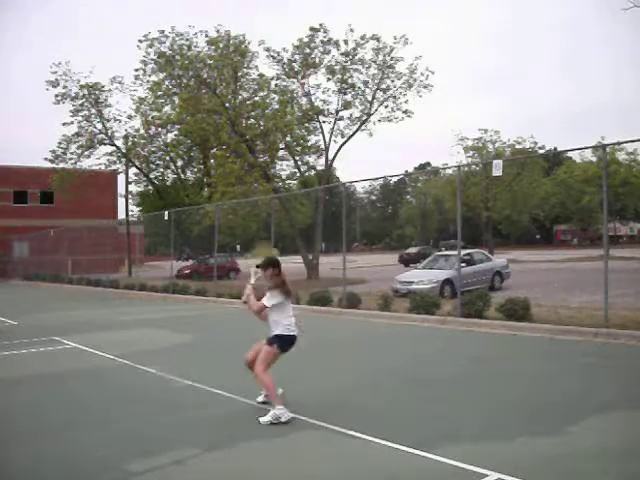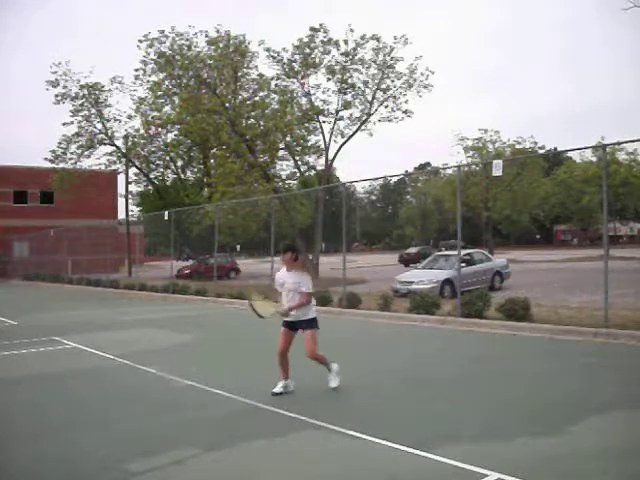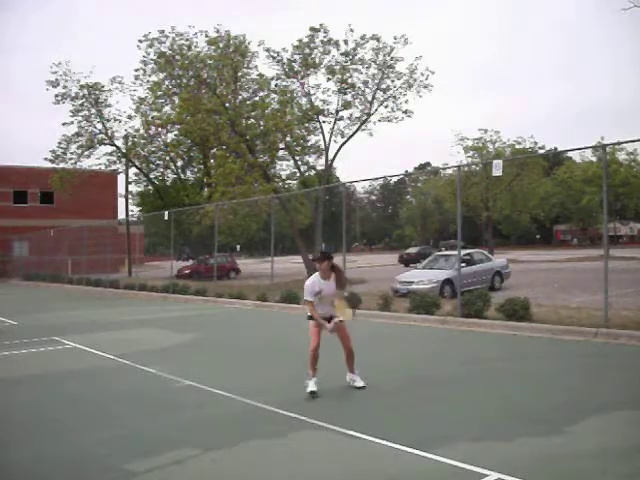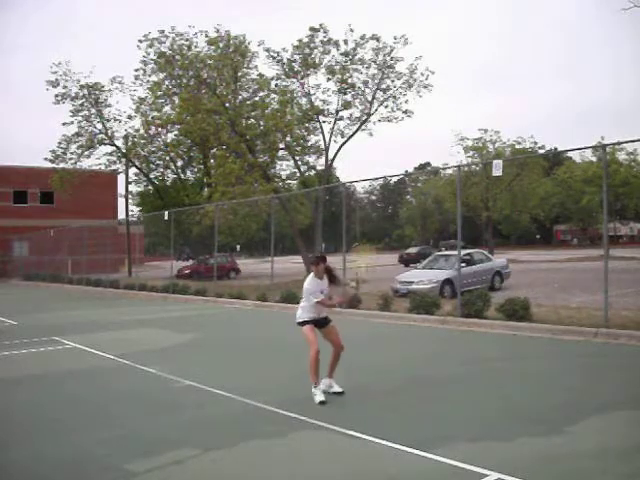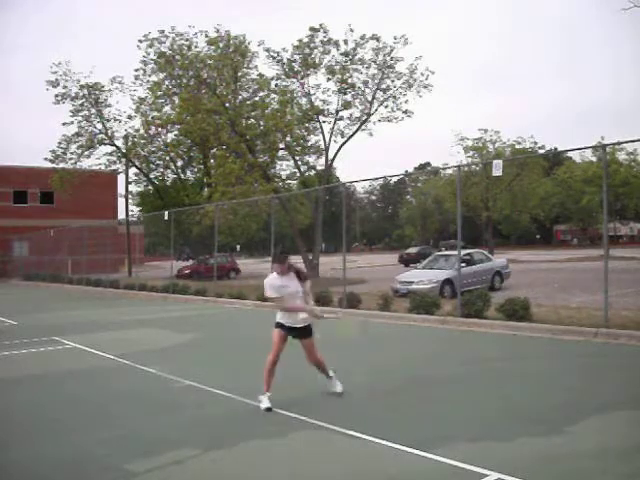
dt=0.4s
person 1, frame 1
left shoulder: (278, 289)
right shoulder: (273, 288)
left elbow: (257, 309)
right elbow: (264, 316)
left wrist: (250, 294)
right wrist: (249, 300)
left hip: (285, 335)
right hip: (276, 333)
left knee: (259, 369)
right knee: (249, 360)
left ankle: (279, 411)
right ankle: (272, 392)
person 1, frame 2
left shoulder: (302, 274)
right shoulder: (279, 275)
left elbow: (307, 299)
left wrist: (289, 308)
right wrist: (282, 308)
left hip: (307, 317)
right hip: (289, 317)
left knee: (311, 353)
right knee: (281, 351)
left ankle: (331, 368)
right ankle: (286, 382)
person 1, frame 3
left shoulder: (338, 279)
right shoulder: (310, 282)
right elbow: (311, 308)
left wrist: (336, 319)
right wrist: (325, 325)
left hip: (333, 315)
right hip: (316, 315)
left knee: (348, 347)
right knee: (314, 346)
left ankle: (352, 376)
right ankle: (312, 380)
person 1, frame 4
left shoulder: (326, 275)
right shoulder: (310, 285)
left elbow: (328, 297)
right elbow: (326, 304)
left hip: (321, 316)
right hip: (306, 318)
left knee: (339, 346)
right knee: (315, 349)
left ankle: (328, 381)
right ankle: (316, 388)
person 1, frame 5
left shoulder: (297, 275)
right shoulder: (270, 281)
left elbow: (307, 294)
right elbow: (281, 306)
left wrist: (310, 309)
right wrist: (305, 308)
left hip: (302, 323)
right hip: (283, 322)
left knee: (314, 360)
right knee: (273, 357)
left ankle: (329, 376)
right ankle: (265, 395)
